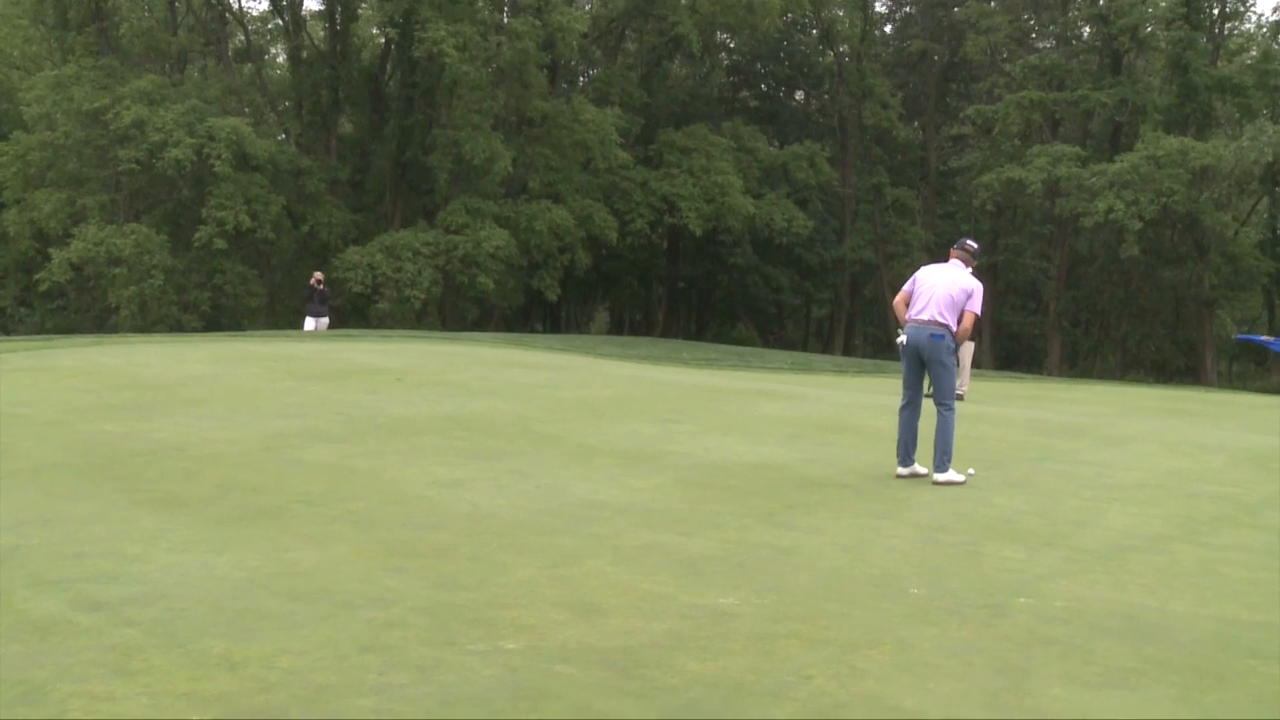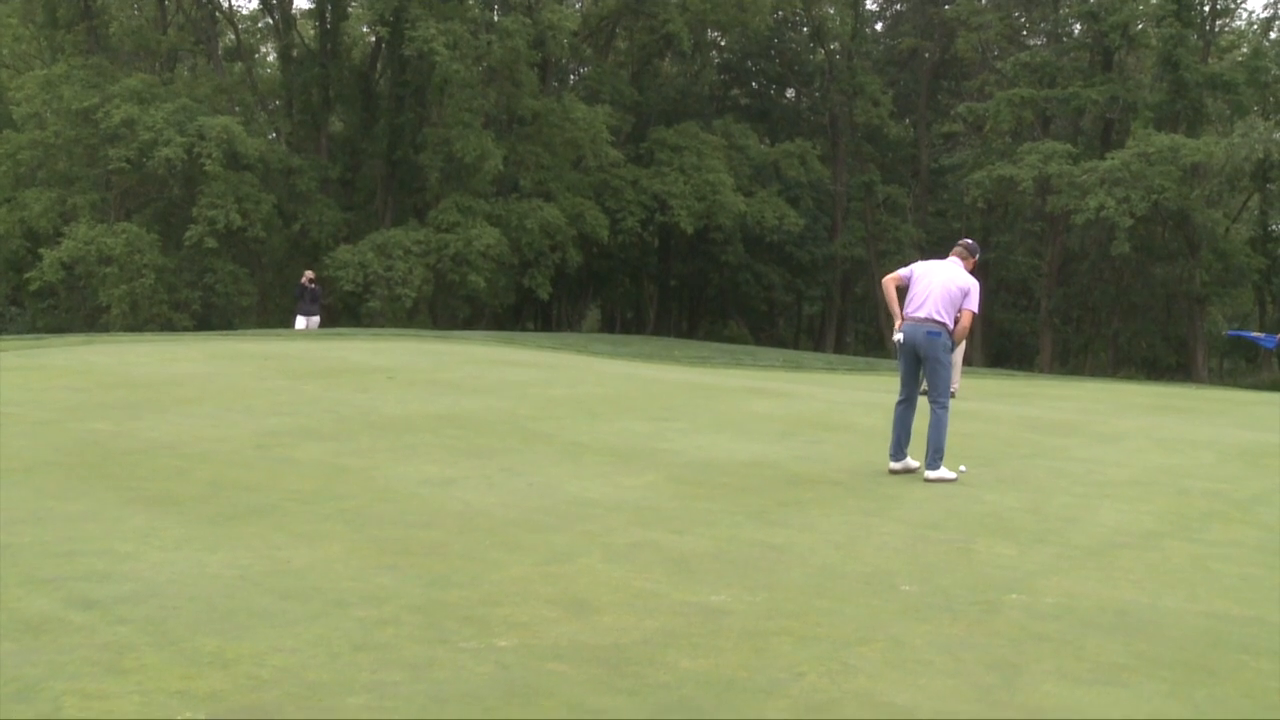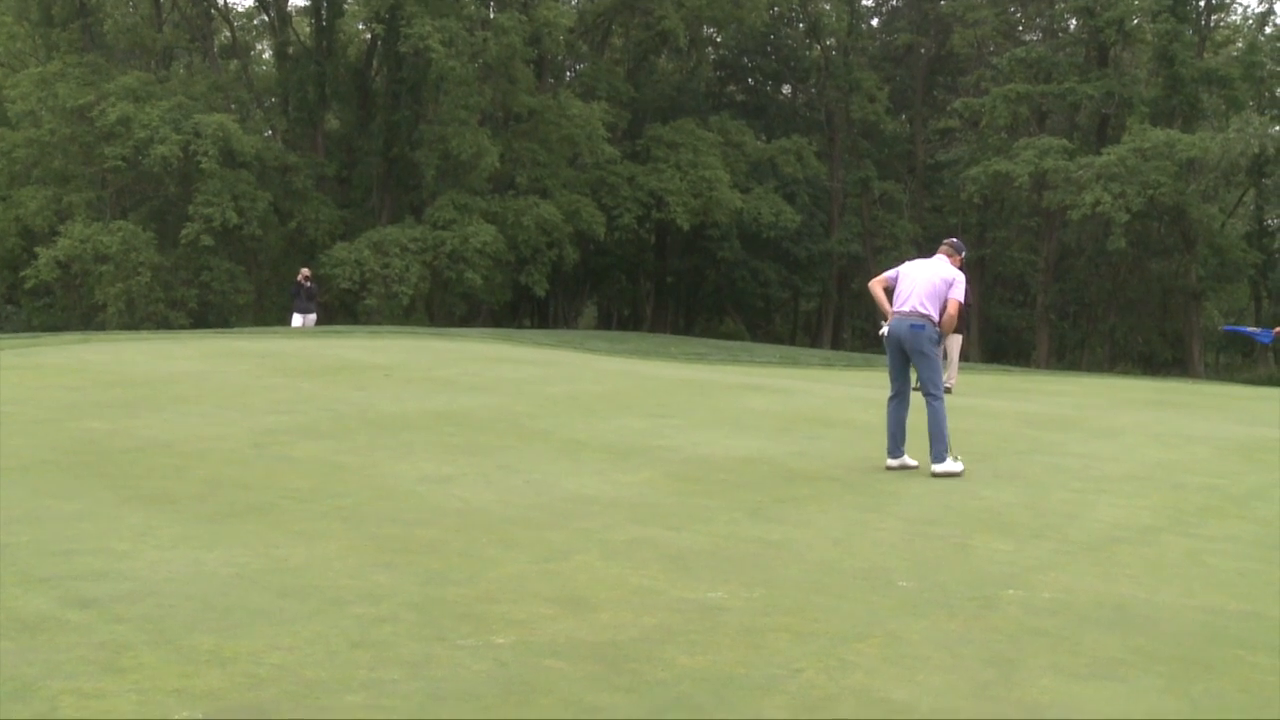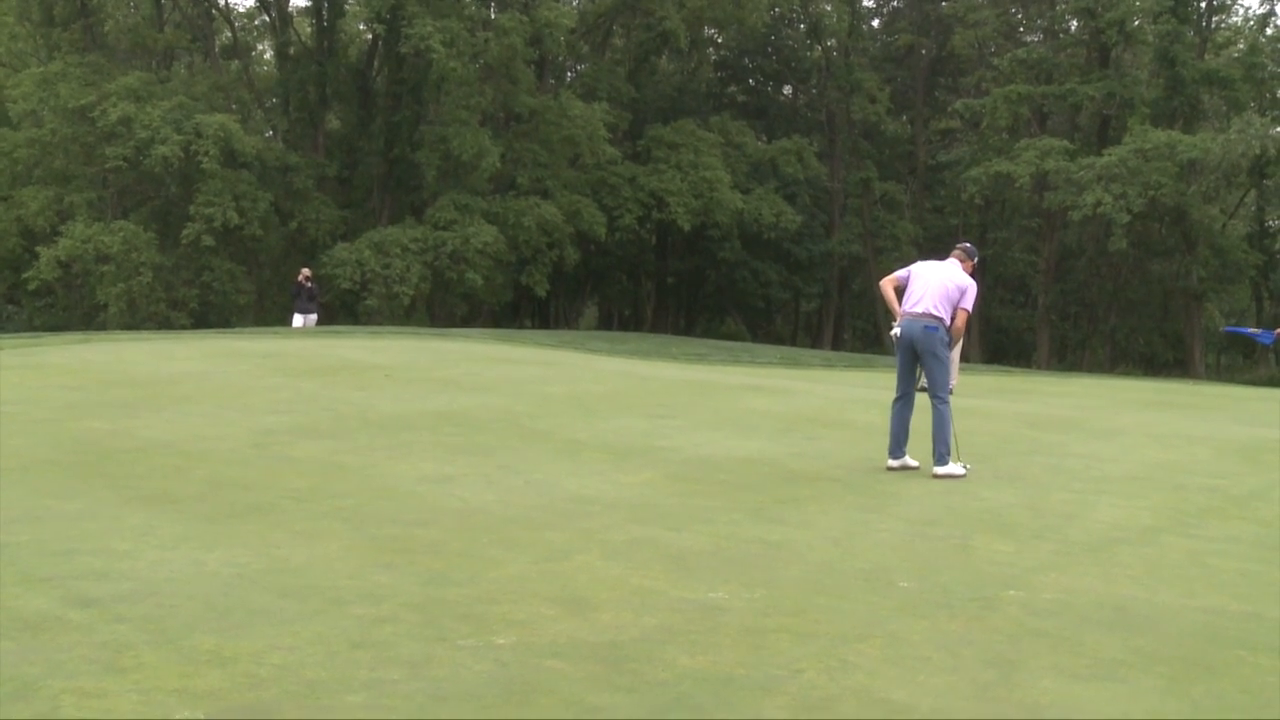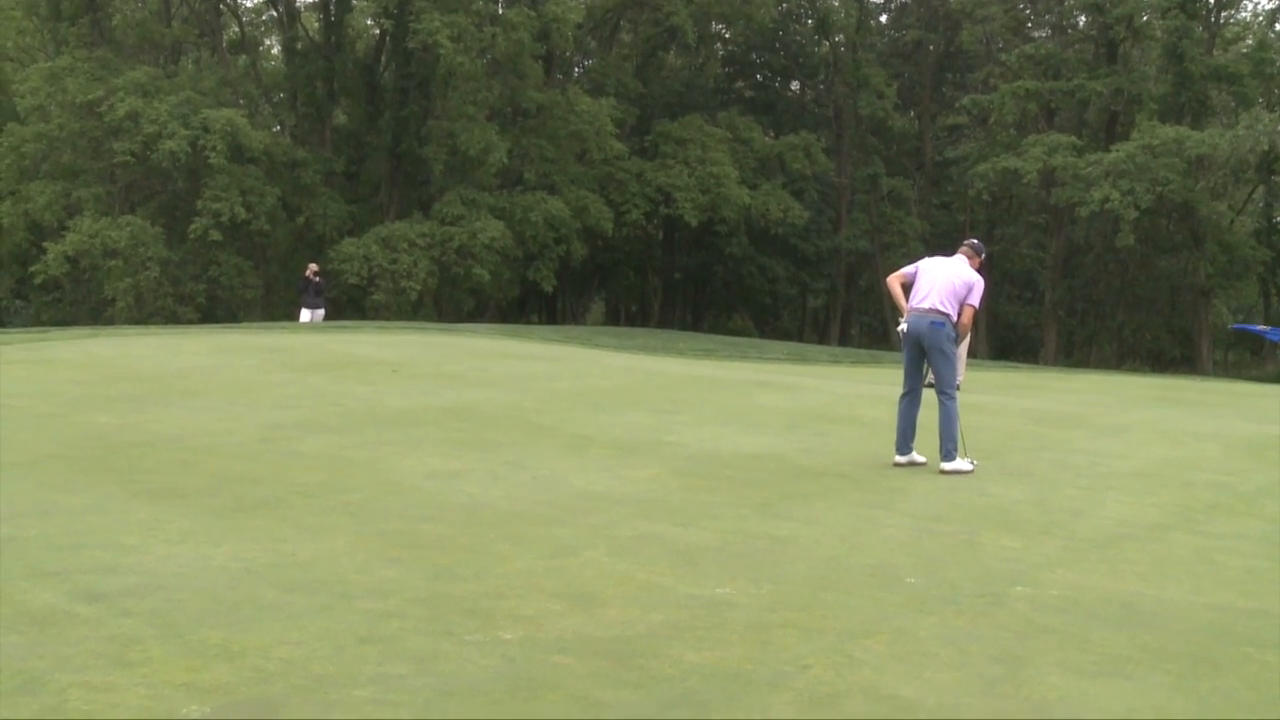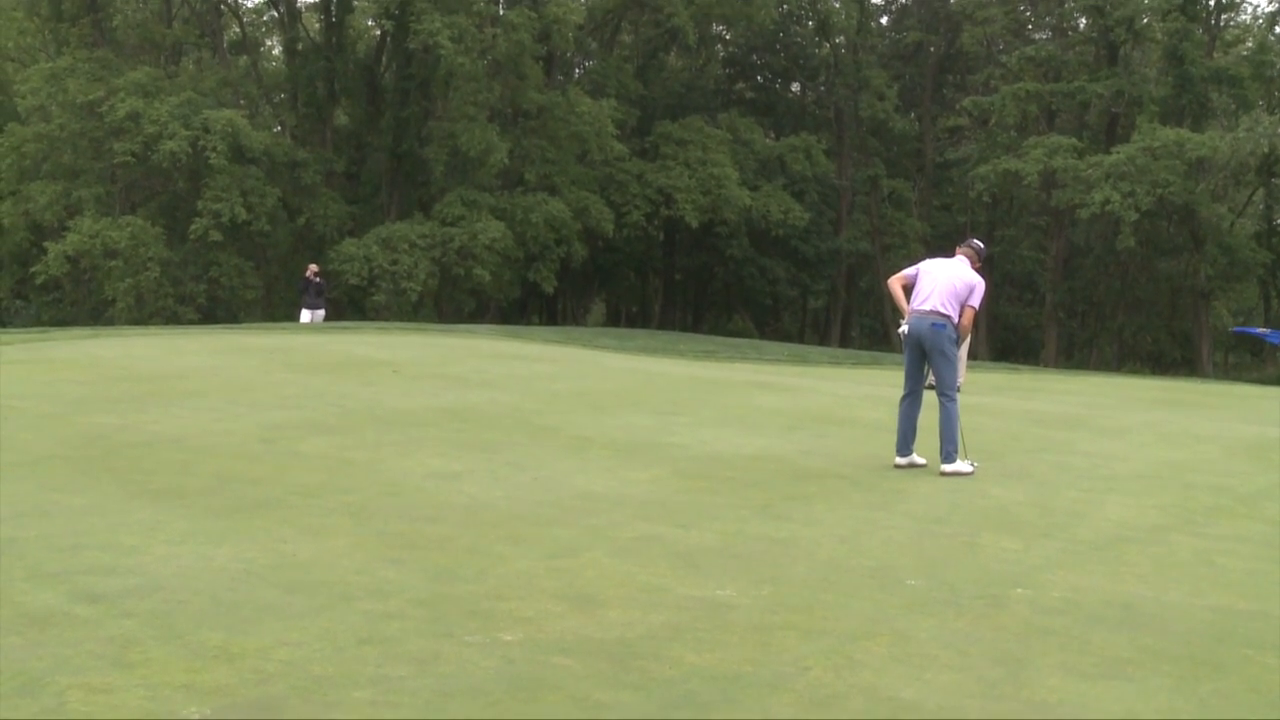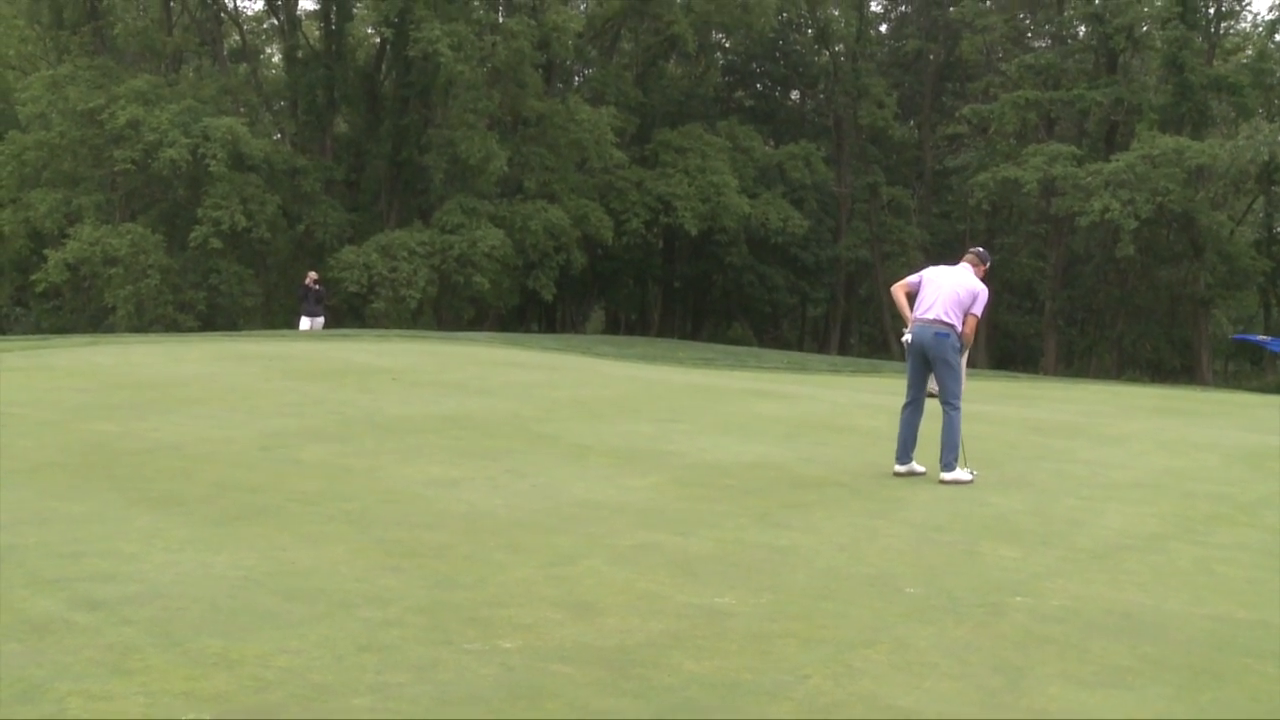
dt=0.5s
person 1, frame 1
left shoulder: (926, 270)
right shoulder: (973, 284)
left elbow: (898, 302)
right elbow: (966, 326)
right wrist: (953, 349)
left hip: (911, 334)
right hip: (939, 338)
left knee: (910, 401)
right knee: (945, 406)
left ankle: (905, 463)
right ankle: (942, 469)
person 1, frame 2
left shoulder: (923, 266)
right shoulder: (969, 281)
left elbow: (888, 281)
right elbow: (964, 325)
left wrist: (898, 318)
right wrist: (949, 347)
left hip: (908, 331)
right hip: (935, 336)
left knee: (906, 396)
right knee: (939, 403)
left ankle: (898, 457)
right ankle: (934, 466)
person 1, frame 3
left shoulder: (910, 265)
right shoulder: (956, 274)
left elbow: (874, 284)
right elbow: (951, 314)
left wrist: (890, 315)
right wrist: (940, 340)
left hip: (895, 327)
right hip: (921, 329)
left knee: (898, 393)
right knee: (934, 396)
left ankle: (895, 455)
right ankle: (940, 460)
person 1, frame 4
left shoulder: (921, 265)
right shoulder: (967, 281)
left elbow: (885, 283)
right elbow: (958, 324)
left wrist: (899, 316)
right wrist: (948, 348)
left hip: (905, 327)
right hip: (932, 331)
left knee: (903, 394)
right knee: (939, 399)
left ankle: (897, 455)
right ankle: (942, 462)
person 1, frame 5
left shoulder: (929, 261)
right shoulder: (975, 277)
left elbow: (892, 279)
right elbow: (965, 321)
left wrist: (906, 312)
right wrist: (955, 344)
left hip: (913, 323)
right hip: (939, 326)
left knee: (911, 390)
right knee: (946, 394)
left ankle: (904, 452)
right ankle: (949, 458)
person 1, frame 6
left shoulder: (930, 263)
right shoulder: (976, 279)
left elbow: (894, 282)
right elbow: (965, 323)
left wrist: (907, 314)
right wrist: (956, 346)
left hip: (914, 325)
right hip: (940, 328)
left knee: (911, 392)
right knee: (947, 396)
left ankle: (904, 453)
right ankle: (949, 460)
person 1, frame 7
left shoulder: (933, 271)
right shoulder: (979, 287)
left elbow: (897, 289)
right elbow: (968, 330)
left wrist: (911, 322)
right wrist: (960, 354)
left hip: (917, 333)
right hip: (943, 337)
left knee: (913, 399)
right knee: (951, 405)
left ankle: (903, 461)
right ankle: (949, 468)
